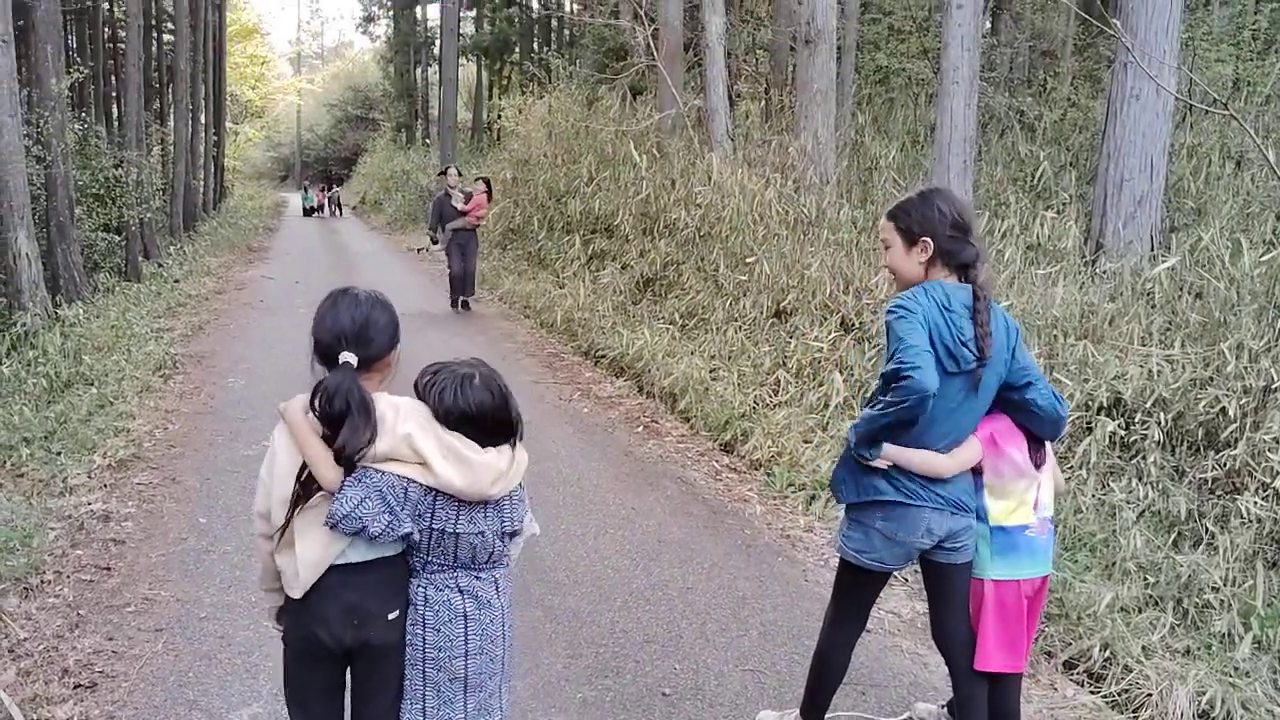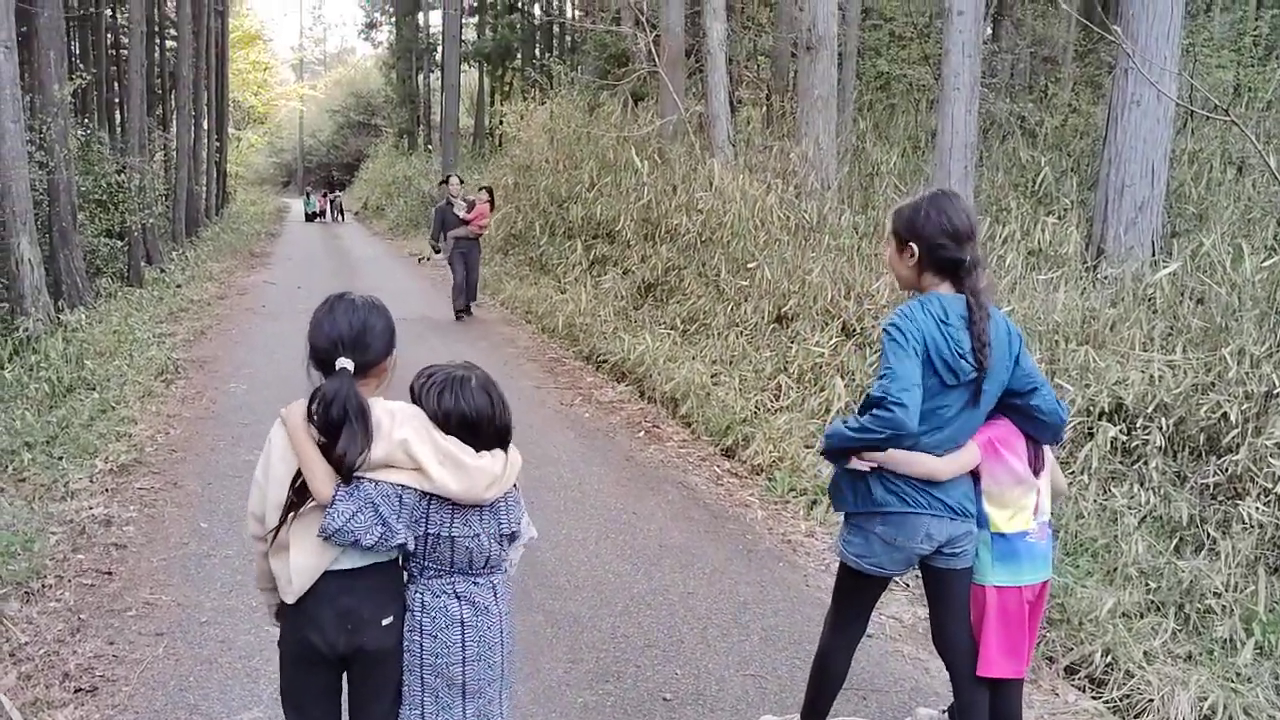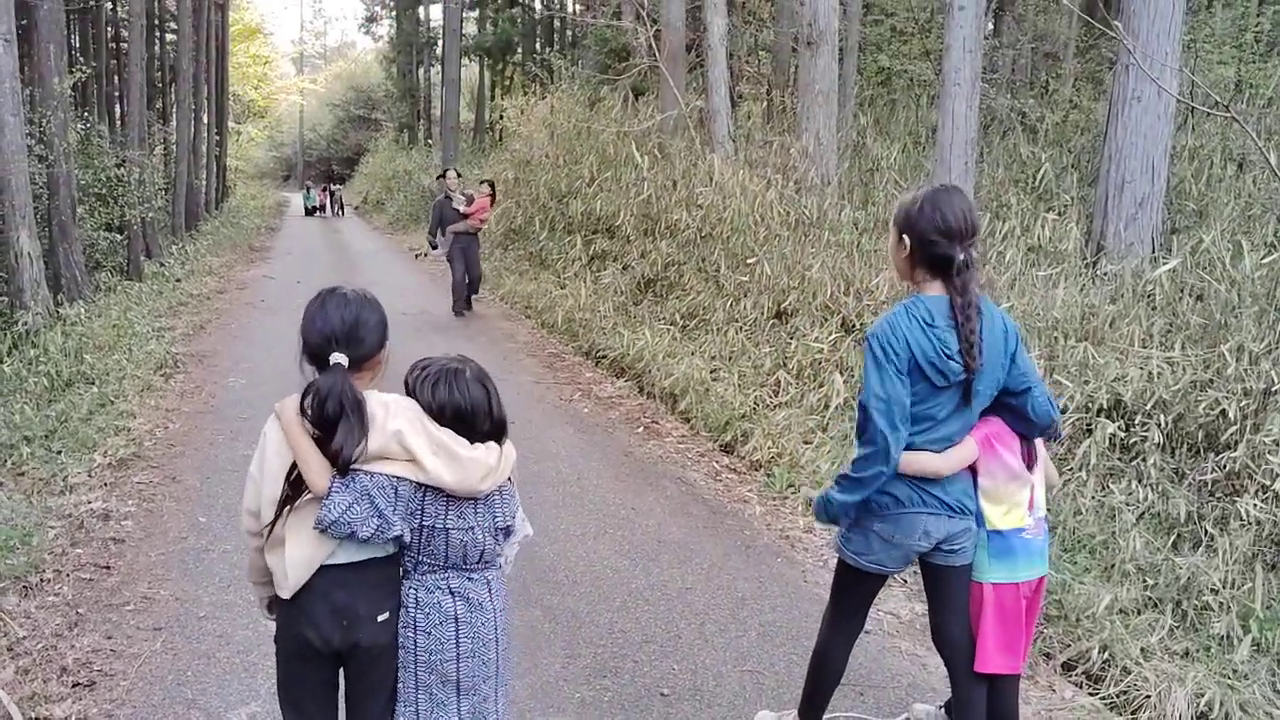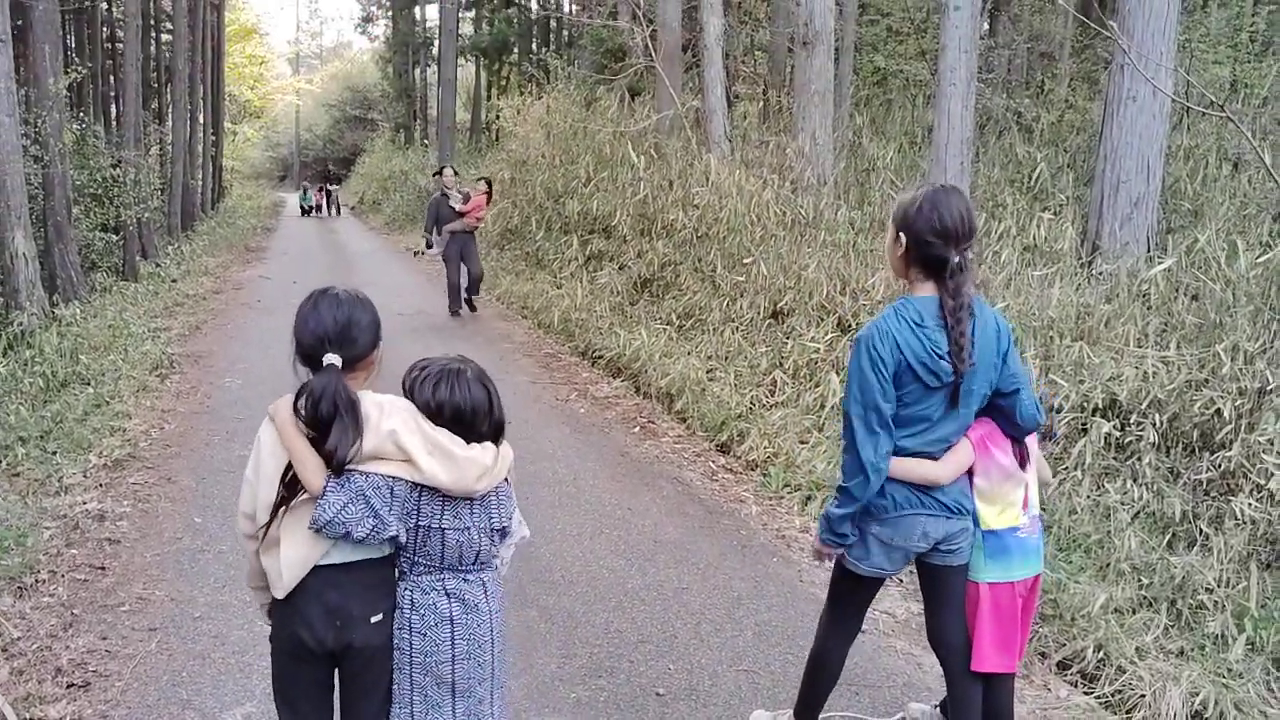
dt=0.2s
person 1, frame 1
left shoulder: (912, 307)
right shoulder: (998, 322)
left elbow: (917, 385)
right elbow: (1048, 410)
left wrist: (864, 434)
left hip: (891, 504)
right hip: (957, 505)
left knee: (844, 620)
right knee: (956, 632)
person 1, frame 2
left shoulder: (909, 322)
right shoulder: (999, 328)
left elbow: (896, 414)
right elbow: (1049, 415)
left wrist: (836, 439)
left hip: (891, 511)
right hip: (957, 511)
left knee: (844, 626)
right knee: (958, 638)
person 1, frame 3
left shoulder: (894, 330)
right shoulder: (997, 324)
left elbow: (881, 443)
right elbow: (1041, 414)
left wrist: (836, 503)
left hip: (891, 510)
right hip: (956, 508)
left knee: (842, 622)
right knee: (956, 634)
person 1, frame 4
left shoulder: (883, 335)
right shoulder: (991, 325)
left elbow: (867, 445)
right elbow: (1025, 417)
left wrist: (836, 524)
left hip: (888, 511)
right hip: (953, 508)
left knee: (840, 623)
right knee: (953, 635)
person 2, frame 1
left shoulder: (294, 423)
right shoulder: (405, 422)
left elbow: (268, 522)
right elbow: (484, 477)
left wrist: (276, 597)
right wrist: (515, 454)
left hip: (313, 599)
right hip: (383, 594)
person 2, frame 2
left shoulder: (289, 429)
right shoulder: (402, 428)
left elbow: (262, 524)
right elbow: (479, 481)
left wrist: (274, 595)
right wrist: (508, 459)
left hip: (308, 603)
right hip: (378, 600)
person 2, frame 3
left shoulder: (284, 423)
right shoulder: (397, 419)
left elbow: (257, 519)
right elbow: (472, 472)
left wrist: (266, 588)
right wrist: (502, 452)
left hip: (304, 599)
right hip: (374, 595)
person 2, frame 4
left shoulder: (278, 424)
right shoulder: (391, 420)
left elbow: (253, 522)
right elbow: (469, 472)
left wrist: (266, 594)
right wrist: (500, 453)
left hip: (299, 599)
right hip: (369, 595)
person 3, frame 1
left shoulder: (419, 489)
right shoulder: (508, 486)
left elbow: (338, 482)
right elbow: (511, 545)
left wrist: (296, 417)
left hip: (434, 622)
right hip: (488, 619)
person 3, frame 2
left shoulder: (413, 495)
right shoulder: (503, 488)
left elbow: (329, 494)
right elbow: (512, 549)
left wrist: (295, 424)
left hip: (433, 627)
right hip: (488, 621)
person 3, frame 3
left shoulder: (408, 489)
right shoulder: (498, 483)
left elbow: (324, 485)
right elbow: (508, 545)
left wrist: (289, 418)
left hip: (428, 620)
right hip: (483, 616)
person 3, frame 4
left shoulder: (403, 489)
right shoulder: (495, 485)
left elbow: (322, 486)
right elbow: (503, 546)
left wrist: (283, 418)
left hip: (423, 622)
right hip: (479, 616)
person 4, frame 1
left shoulder: (992, 428)
left elbow: (945, 466)
right elbow: (1058, 484)
left wrist: (881, 449)
left hip: (1002, 561)
right hip: (1034, 555)
left knee: (1001, 661)
right knee: (992, 650)
person 4, frame 2
left shoulder: (991, 435)
left elbow: (941, 469)
right elbow: (1059, 486)
left wrist: (874, 454)
left hip: (1002, 567)
right hip: (1033, 560)
left knee: (1001, 666)
right knee: (1002, 658)
person 4, frame 3
left shoulder: (986, 432)
left elbow: (942, 465)
right elbow: (1052, 480)
left hip: (999, 563)
right hip: (1031, 557)
left knee: (999, 663)
right knee: (991, 651)
person 4, frame 4
left shoulder: (980, 432)
left elbow: (940, 473)
right elbow: (1045, 476)
left hip: (994, 562)
right hip: (1026, 554)
left knee: (994, 662)
right knee: (983, 649)
